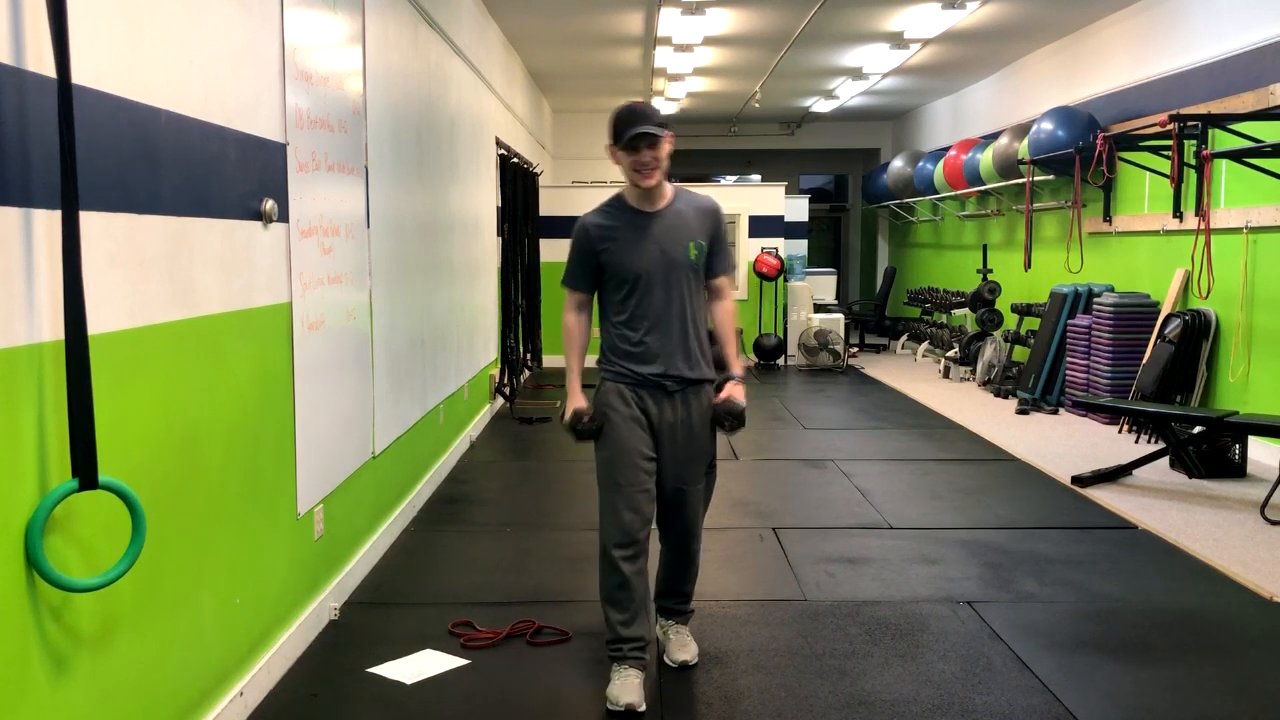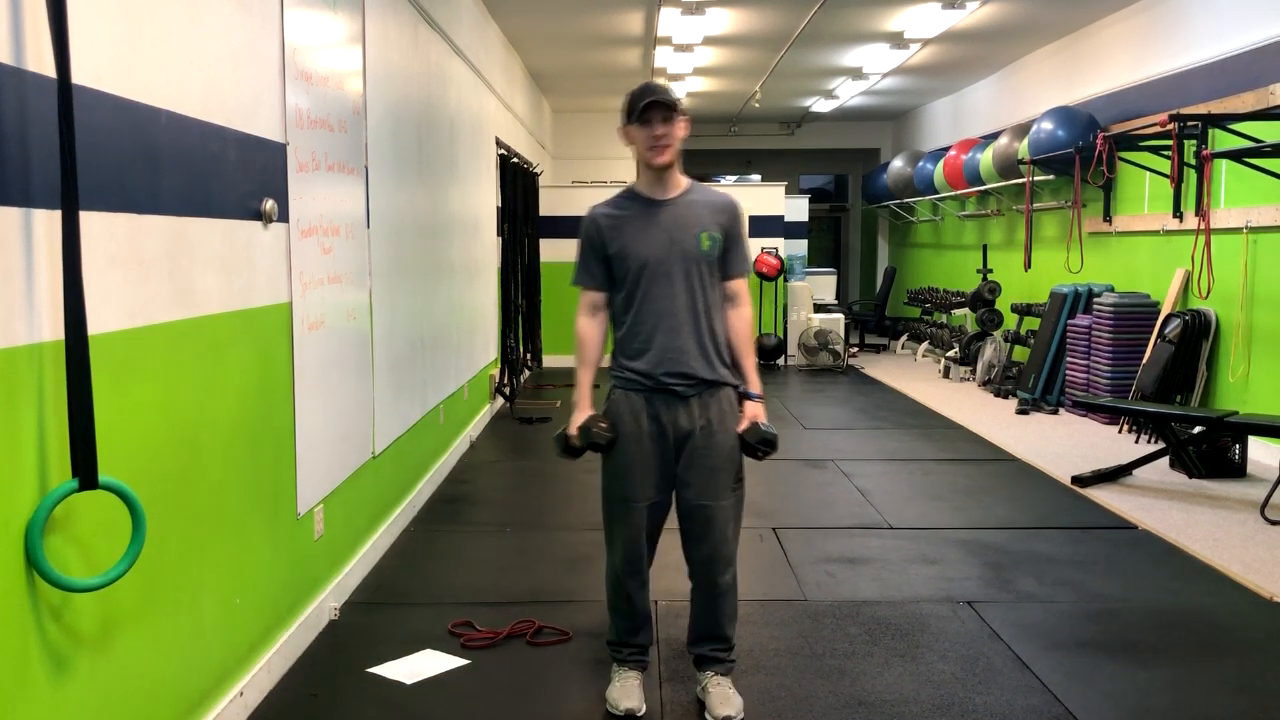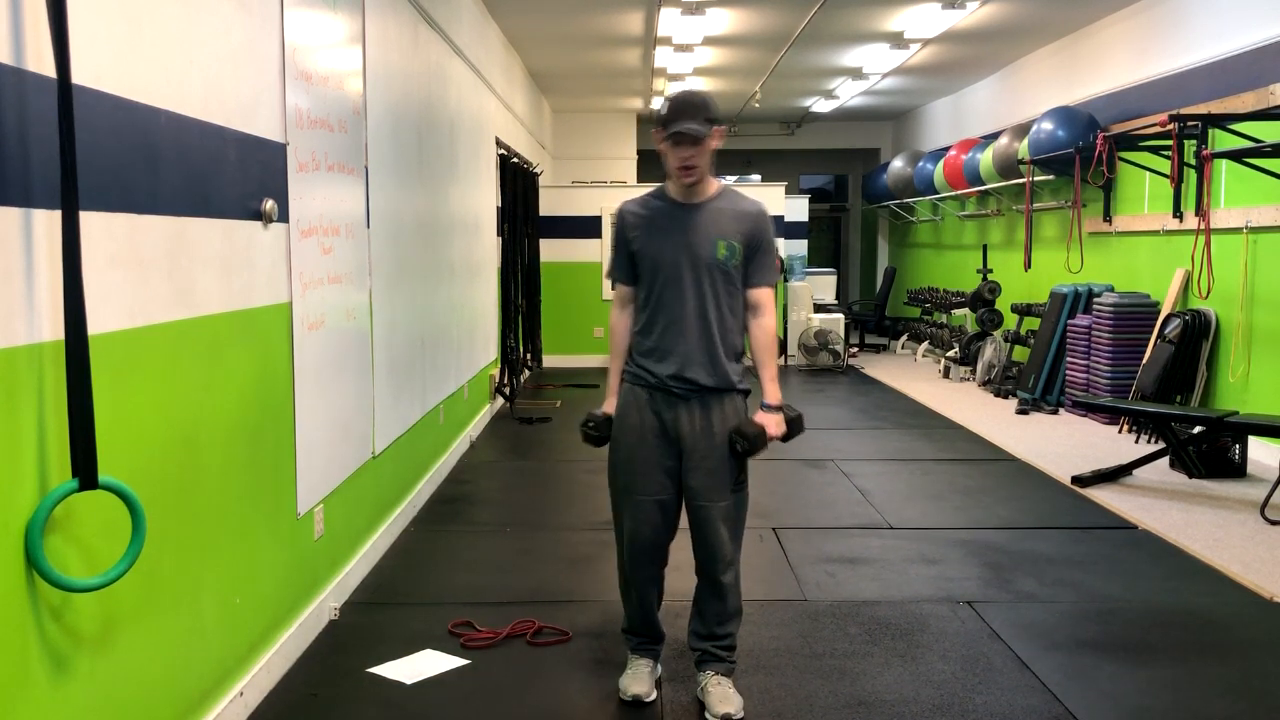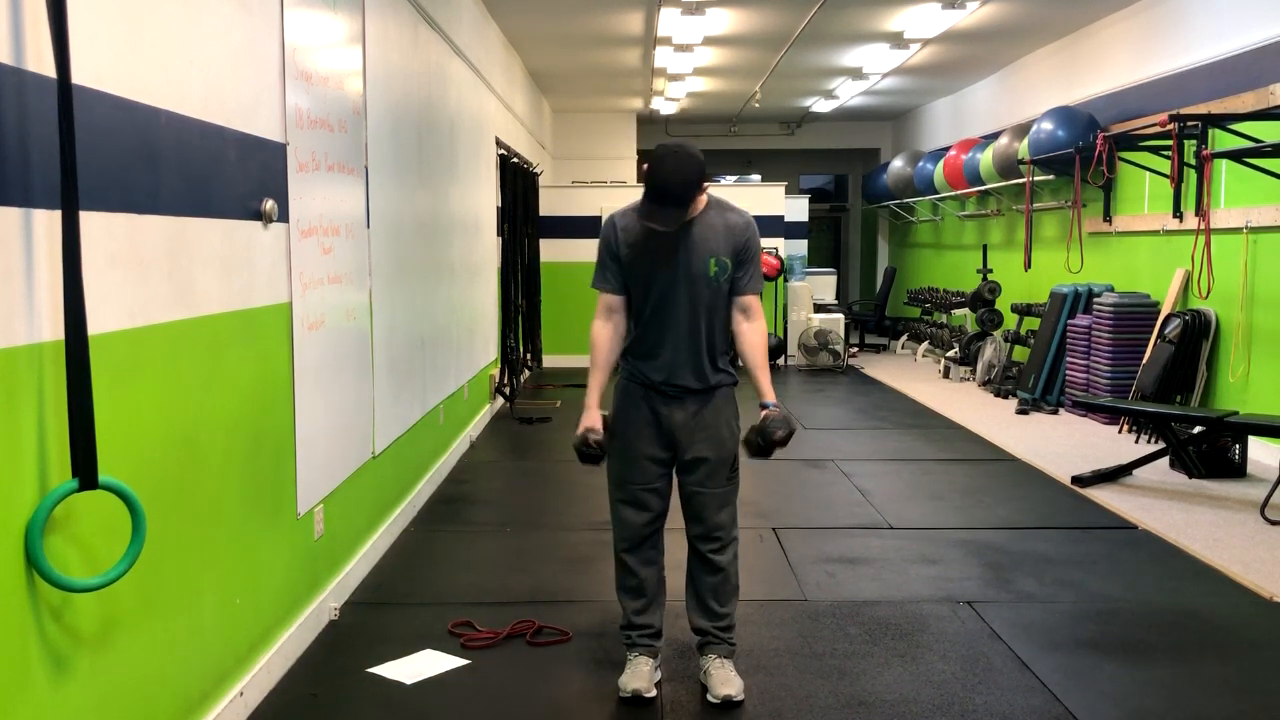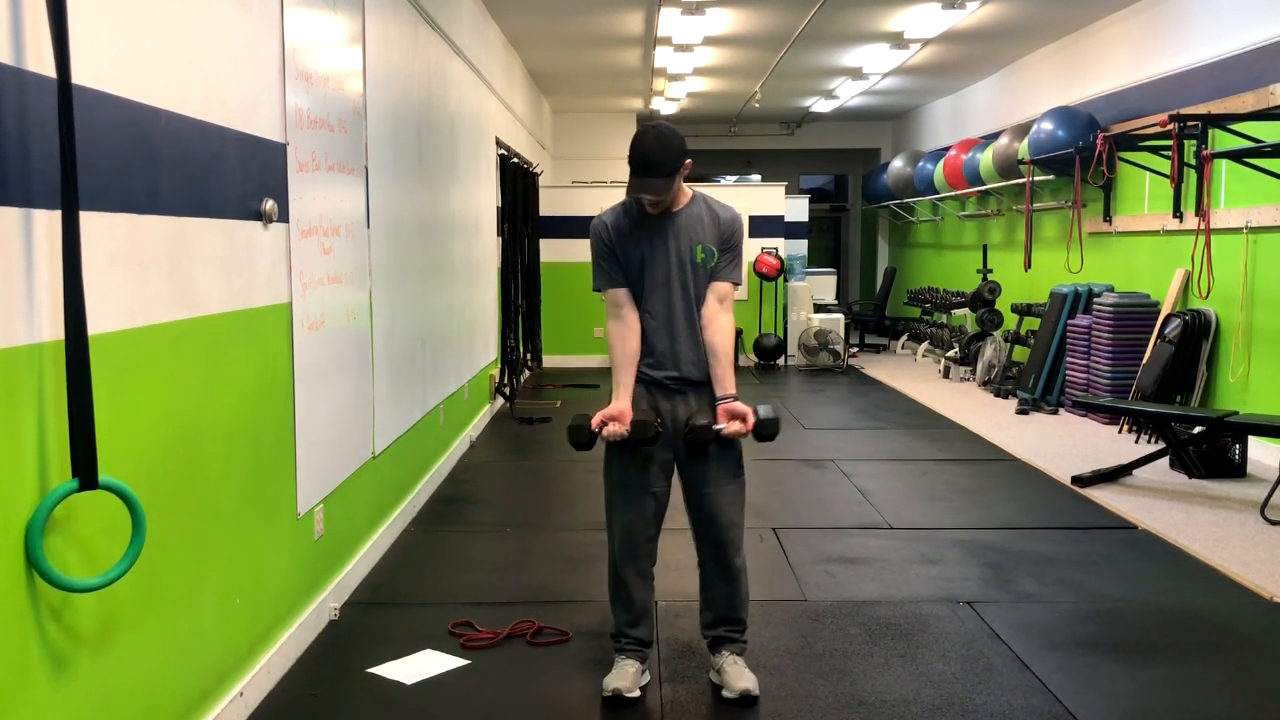
dt=1s
person 1, frame 1
left shoulder: (703, 214)
right shoulder: (595, 227)
left elbow: (719, 294)
right elbow: (576, 306)
left wrist: (734, 373)
right wrist: (573, 387)
left hip: (691, 391)
right hip: (623, 393)
left knee: (684, 520)
right knee: (624, 530)
left ankle: (674, 617)
right ankle: (627, 656)
person 1, frame 2
left shoulder: (719, 209)
right shoulder: (604, 220)
left elbow: (736, 304)
right elbow: (593, 313)
left wrist: (752, 392)
right wrist: (582, 401)
left hip: (712, 399)
right hip: (635, 402)
left knee: (714, 544)
right knee: (629, 543)
left ankle: (713, 666)
right ankle: (629, 662)
person 1, frame 3
left shoulder: (748, 217)
right shoulder: (633, 216)
left elbow: (760, 311)
right elbow: (624, 307)
left wrist: (771, 401)
right wrist: (612, 391)
left hip: (718, 404)
right hip: (643, 401)
left knee: (718, 545)
right knee: (640, 539)
left ankle: (715, 665)
right ankle: (643, 651)
person 1, frame 4
left shoulder: (736, 228)
right shoulder: (621, 228)
left elbow: (747, 316)
right elbow: (610, 317)
left wrist: (768, 399)
right wrist: (592, 404)
left hip: (709, 398)
right hip: (640, 398)
left knee: (714, 530)
right knee: (636, 529)
left ankle: (716, 649)
right ankle: (643, 648)
person 1, frame 5
left shoulder: (722, 222)
right shoulder: (610, 227)
left elbow: (718, 311)
right elbow: (622, 316)
left wrist: (727, 396)
right wrist: (621, 399)
left hip: (704, 394)
right hip: (643, 395)
left knee: (722, 531)
right knee: (631, 533)
left ankle: (727, 648)
right ankle: (632, 651)
